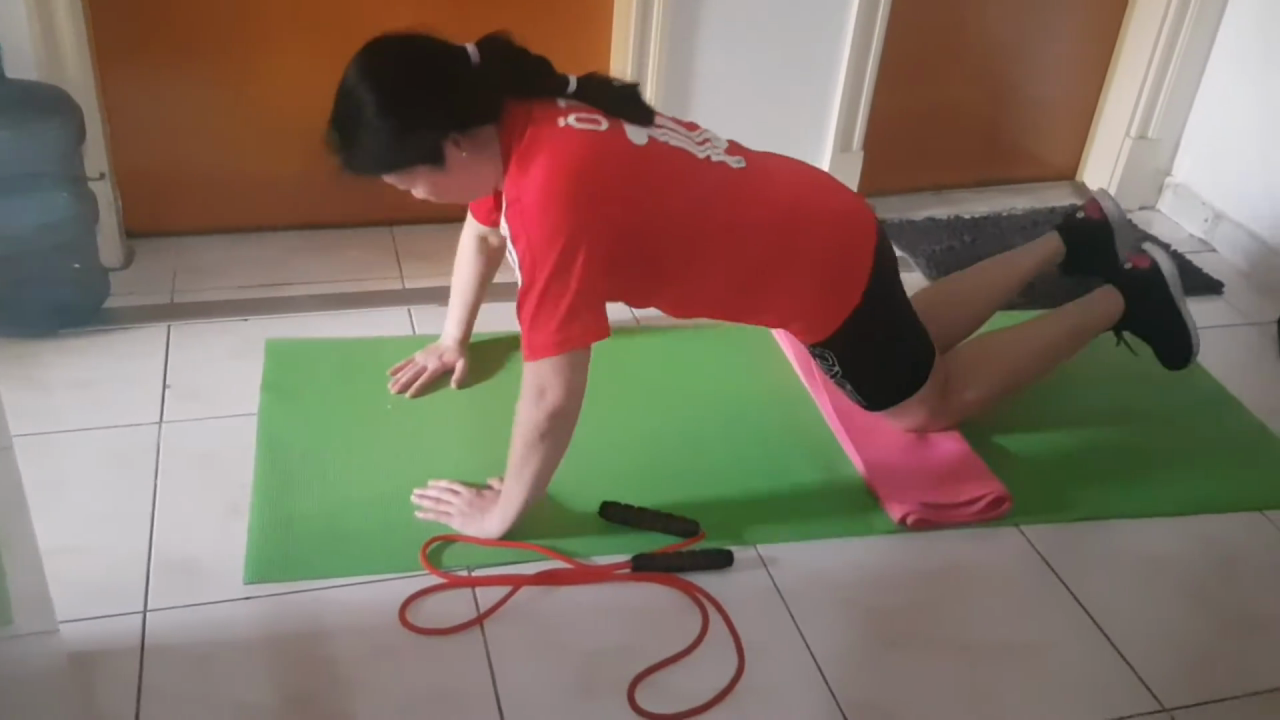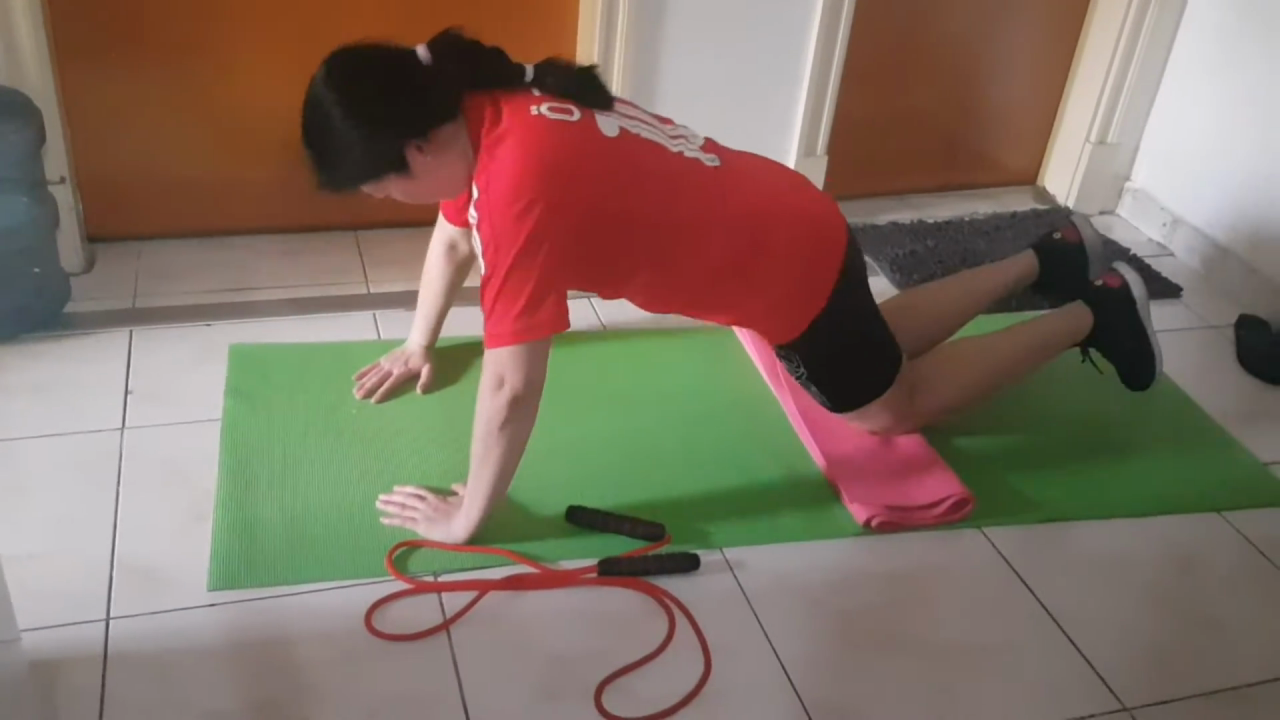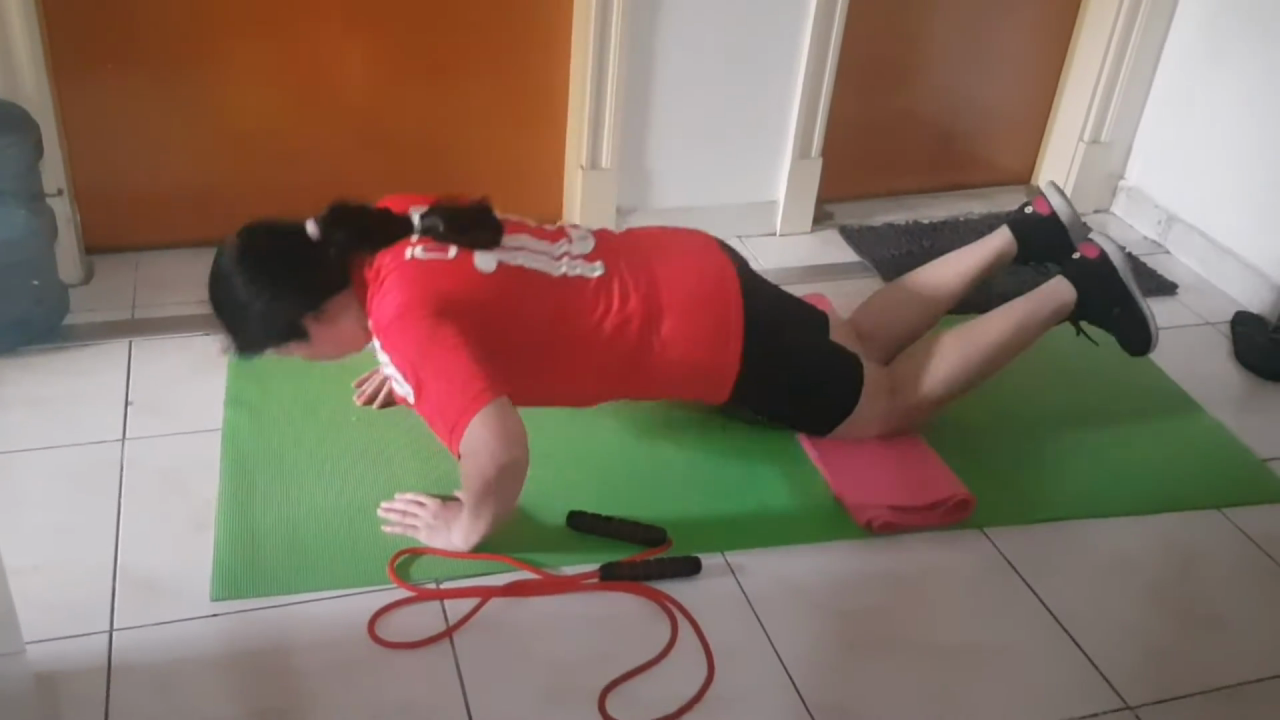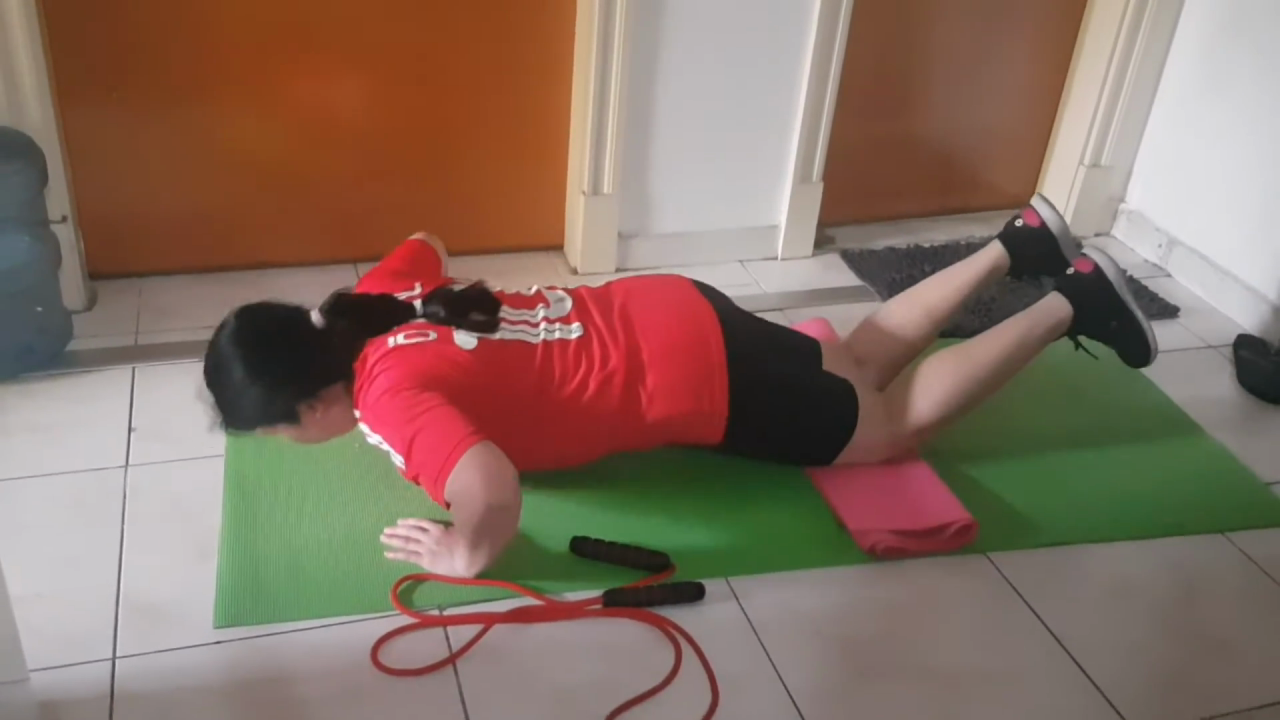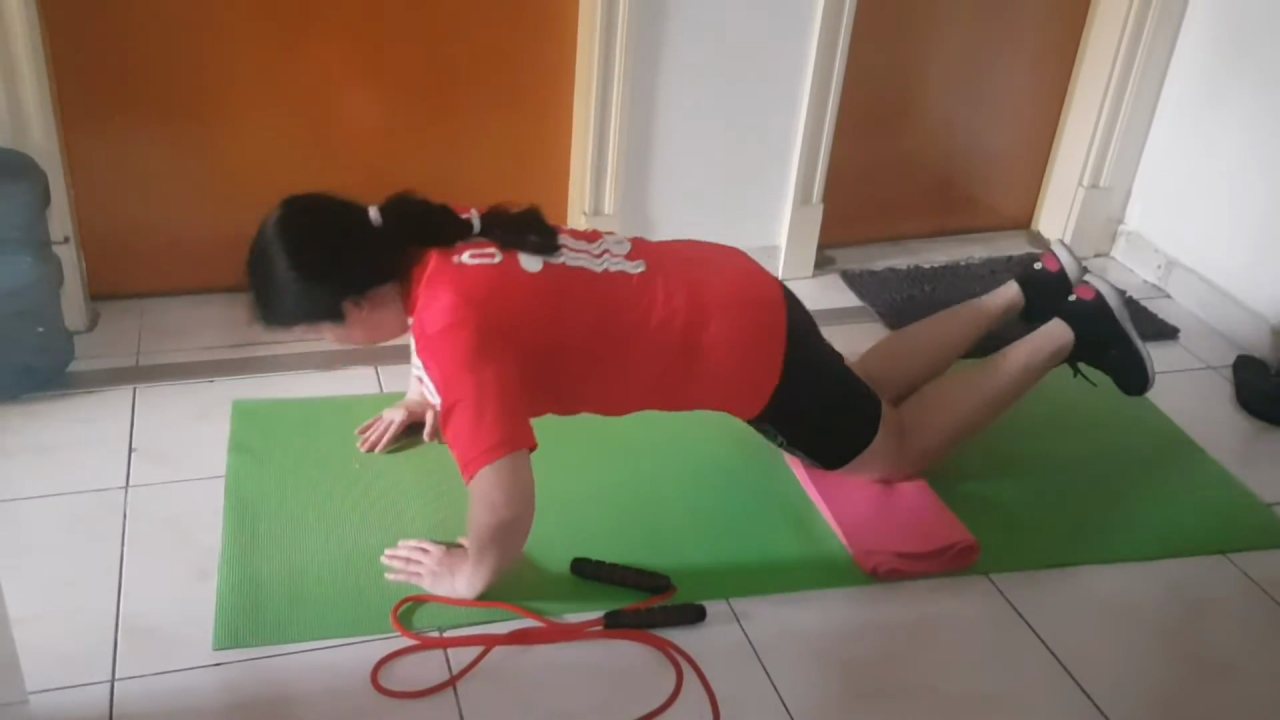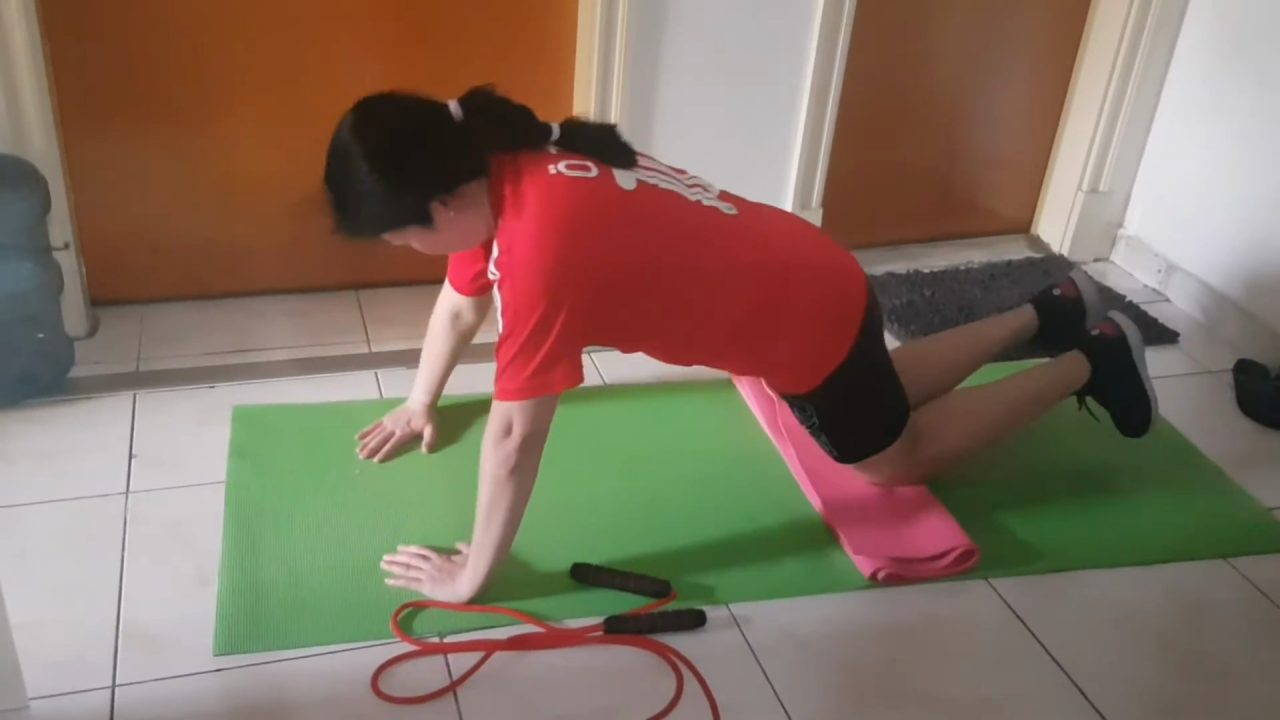
dt=0.5s
person 1, frame 1
left shoulder: (554, 187)
right shoulder: (510, 118)
left elbow: (553, 398)
right elbow: (483, 234)
left wrist: (504, 511)
right wrist: (451, 341)
left hip: (825, 262)
right hip: (800, 219)
left knee: (933, 401)
right knee: (910, 345)
left ankle: (1117, 298)
right ankle: (1072, 240)
person 1, frame 2
left shoulder: (521, 178)
right shoulder: (476, 110)
left elbow: (512, 387)
right elbow: (454, 234)
left wrist: (468, 514)
right wrist: (418, 344)
left hip: (792, 263)
right hip: (772, 221)
left knee: (897, 406)
right knee: (879, 346)
left ankle: (1088, 314)
right ankle: (1045, 261)
person 1, frame 3
left shoulder: (402, 318)
right shoulder: (379, 235)
left elbow: (500, 451)
left wrist: (464, 527)
left hip: (702, 332)
right hip: (681, 271)
left knee: (887, 400)
right knee: (859, 344)
left ankle: (1073, 289)
right ankle: (1027, 233)
person 1, frame 4
left shoulder: (389, 398)
right shoulder: (367, 313)
left elbow: (492, 488)
right elbow: (425, 245)
left wrist: (466, 554)
left hip: (688, 378)
right hip: (664, 313)
left knee: (889, 427)
right knee: (860, 365)
left ankle: (1068, 304)
right ankle: (1015, 246)
person 1, frame 5
left shoulder: (454, 325)
right shoulder: (424, 242)
left elbow: (505, 504)
left wrist: (468, 574)
right wrist: (418, 401)
left hip: (741, 343)
right hip: (717, 290)
left knee: (894, 449)
right knee: (864, 392)
left ankle: (1068, 331)
right ankle: (1032, 289)
person 1, frame 6
left shoulder: (541, 233)
right shoulder: (501, 173)
left elbow: (516, 429)
right elbow: (461, 295)
left wrist: (472, 572)
right wrist: (418, 406)
left hip: (815, 314)
right hip: (795, 272)
left knee: (903, 457)
right knee: (889, 399)
left ankle: (1084, 362)
right ankle: (1047, 314)
